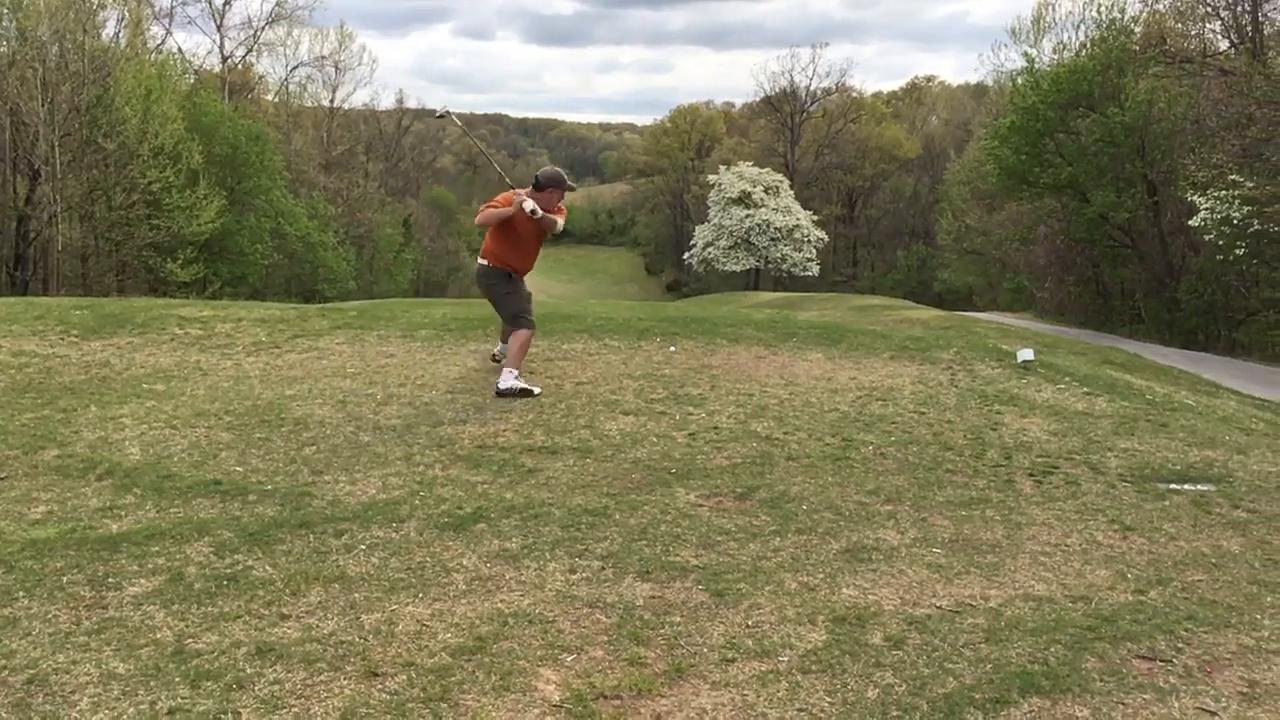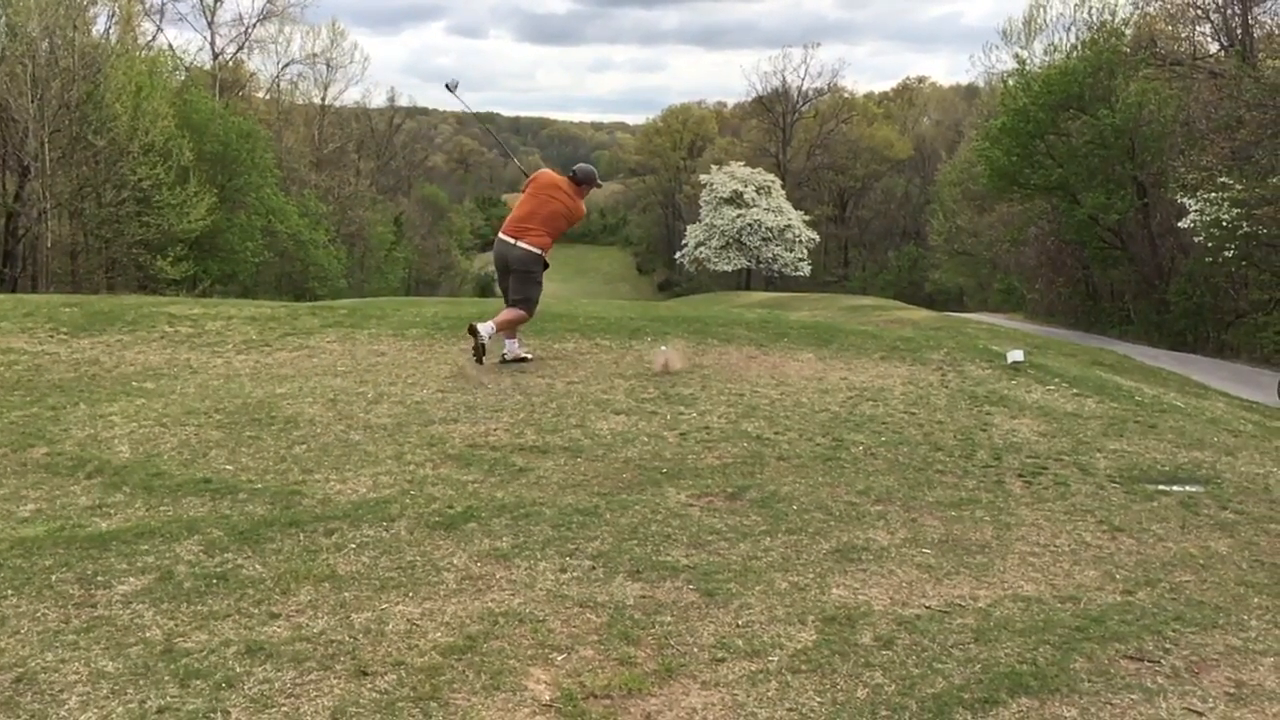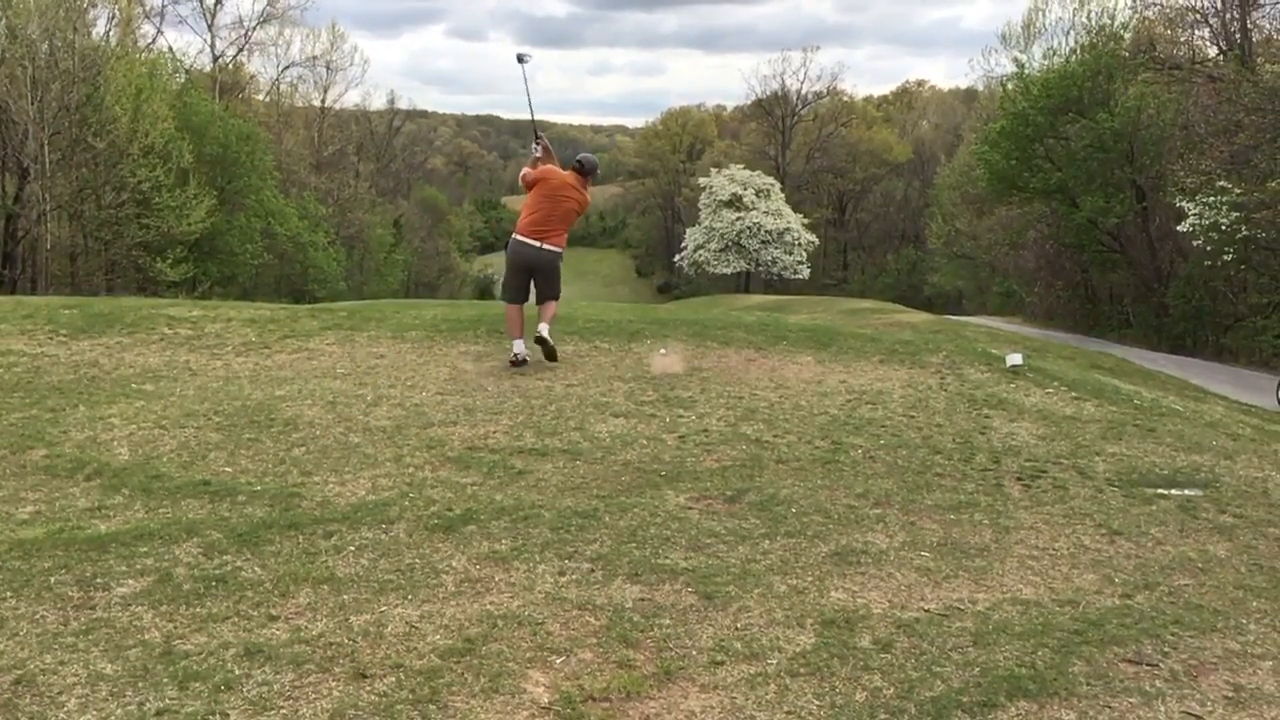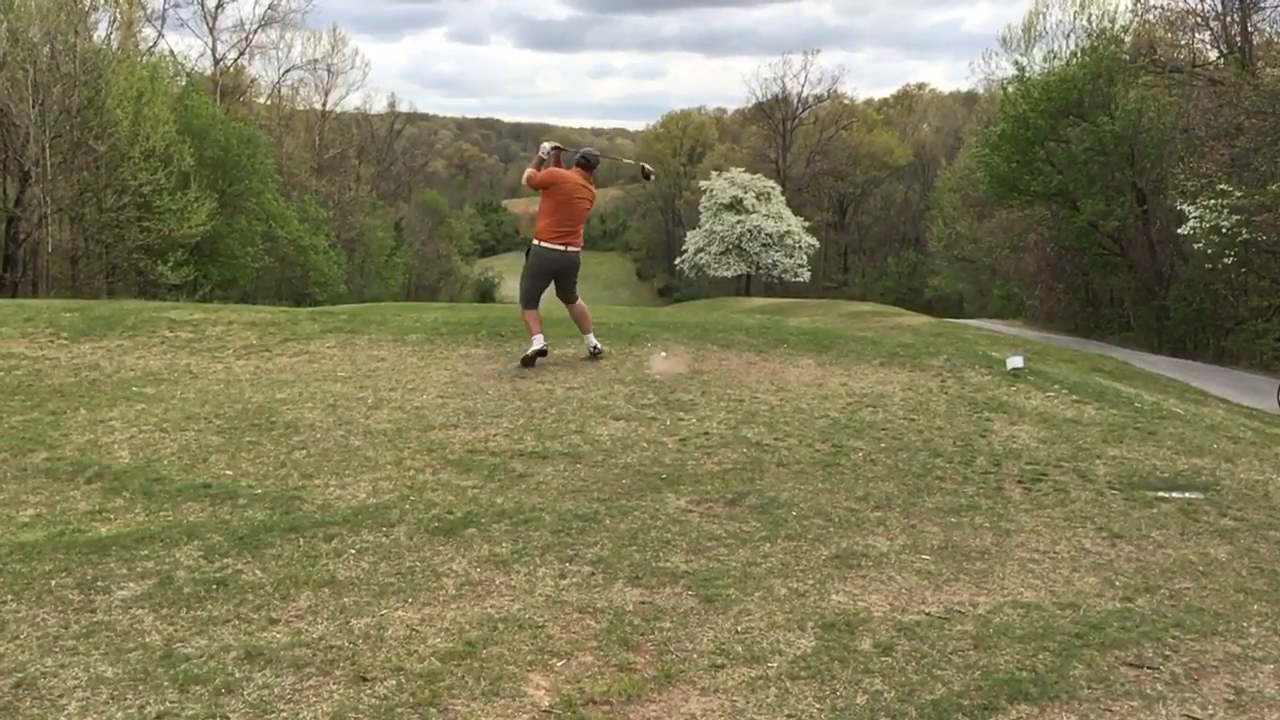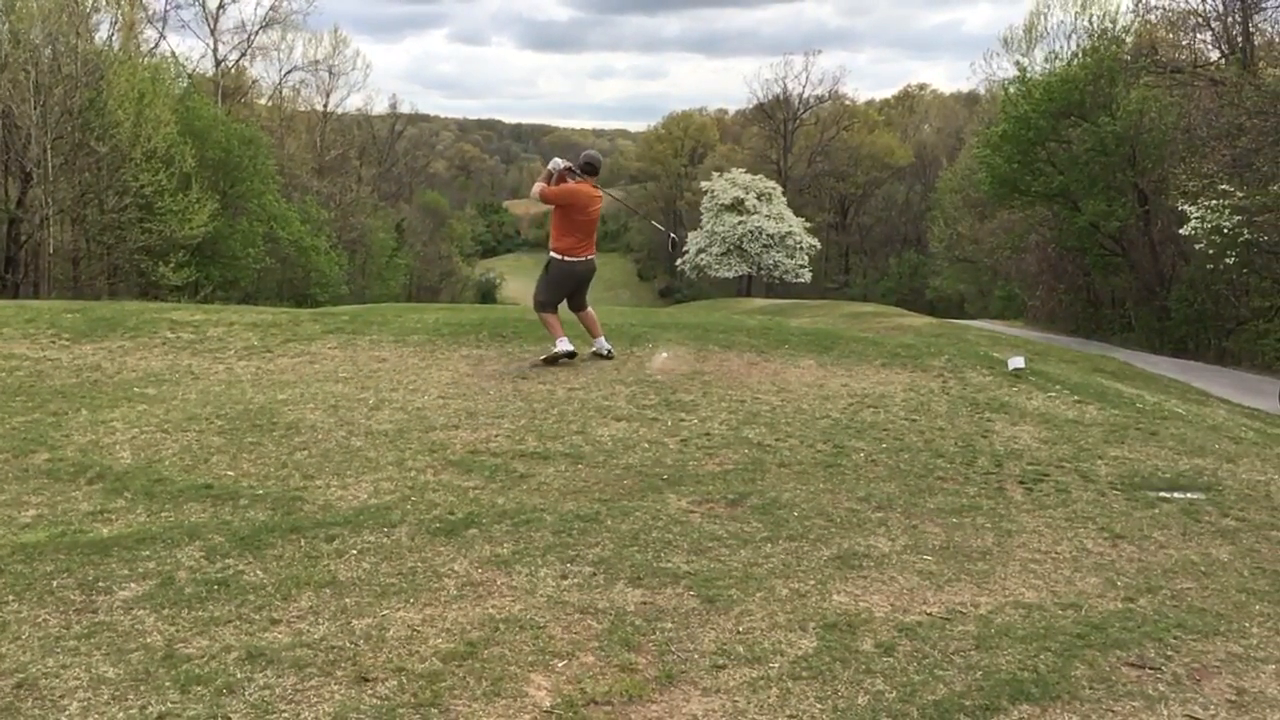
dt=1s
person 1, frame 1
left shoulder: (556, 208)
right shoulder: (510, 200)
left elbow: (556, 224)
right elbow: (481, 220)
left wrist: (538, 214)
right wrist: (512, 210)
left hip: (509, 273)
right hip: (494, 272)
left knee: (521, 310)
right knee: (523, 324)
left ankle: (504, 351)
right ankle: (509, 380)
person 1, frame 2
left shoulder: (545, 176)
right shoulder: (578, 210)
left elbow: (526, 189)
left hip: (503, 244)
right hip: (528, 255)
left knee: (513, 301)
right knee: (523, 309)
left ankle: (512, 349)
right ankle: (486, 328)
person 1, frame 3
left shoulder: (548, 174)
right shoulder: (583, 199)
left elbow: (524, 178)
left wrist: (536, 155)
right wrist: (548, 151)
left hip: (520, 245)
right hip: (550, 253)
left knee: (514, 299)
right knee: (549, 298)
left ankle: (518, 349)
right ankle: (543, 330)
person 1, frame 4
left shoulder: (557, 176)
right shoulder: (590, 192)
left elbow: (528, 179)
left wrist: (542, 156)
right wrist: (556, 159)
left hip: (544, 250)
right hip: (572, 254)
left knee: (528, 300)
right knee: (570, 298)
left ankle: (537, 342)
right ankle: (591, 342)
person 1, frame 5
left shoulder: (573, 191)
right shoulder: (596, 193)
left elbow: (537, 193)
right elbow: (559, 190)
left wrist: (551, 169)
right wrist: (560, 174)
left hip: (563, 262)
right hip: (587, 262)
left knee: (544, 304)
right knee: (579, 305)
left ankle: (563, 344)
right ankle: (602, 345)
